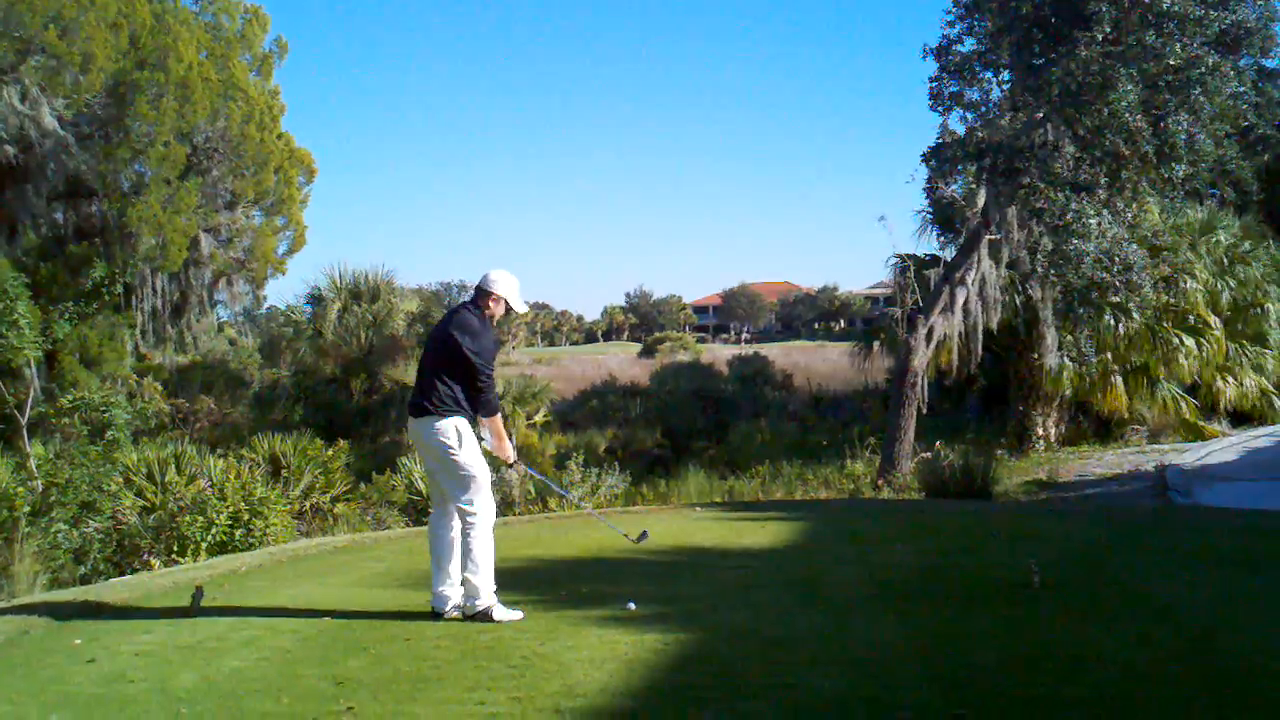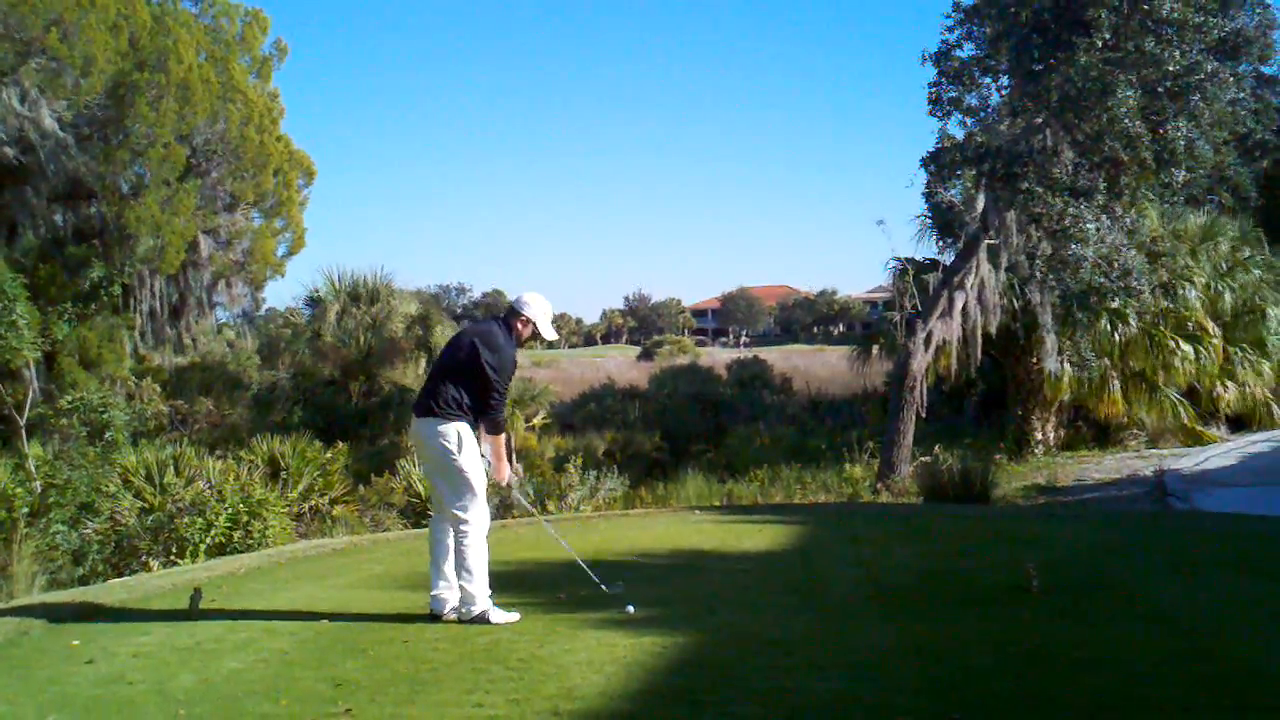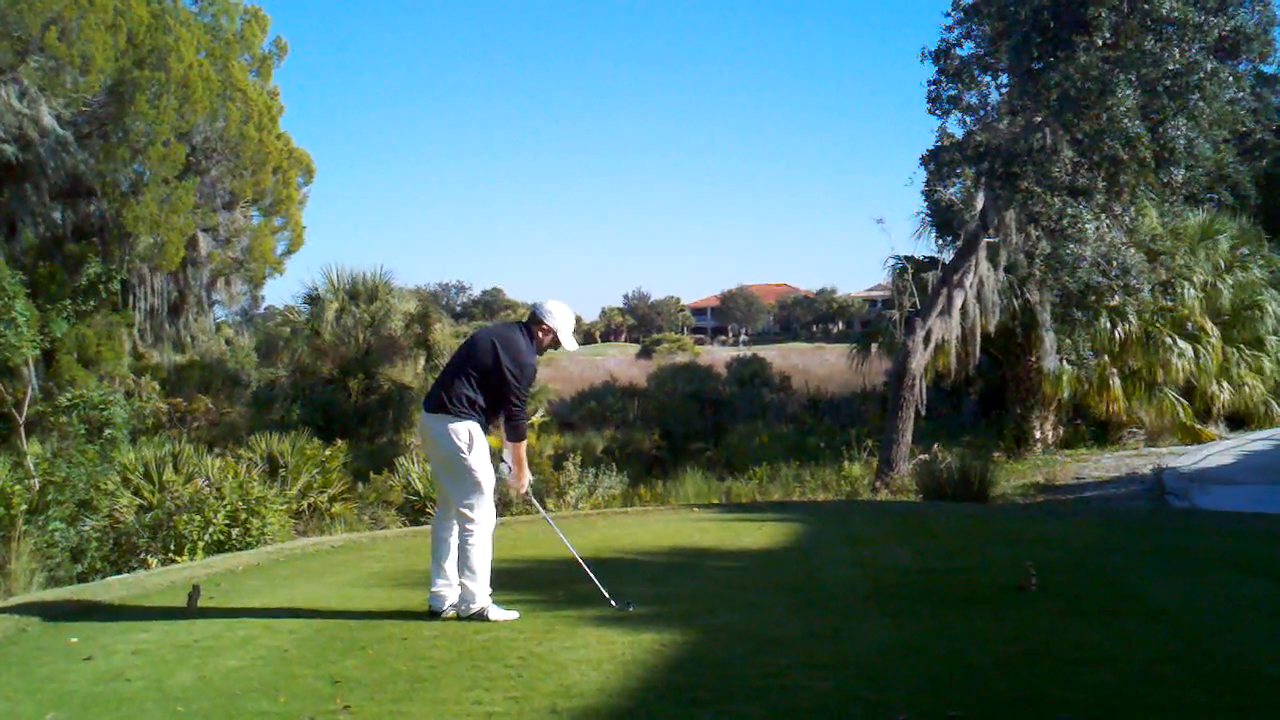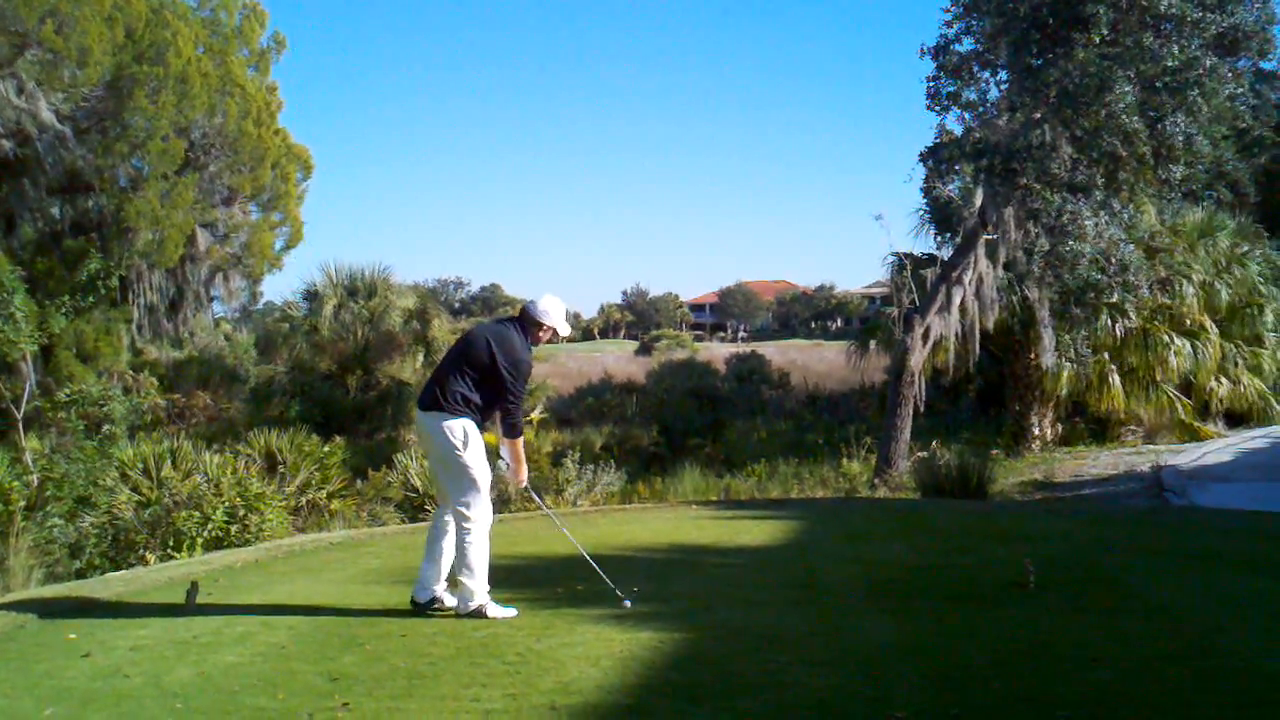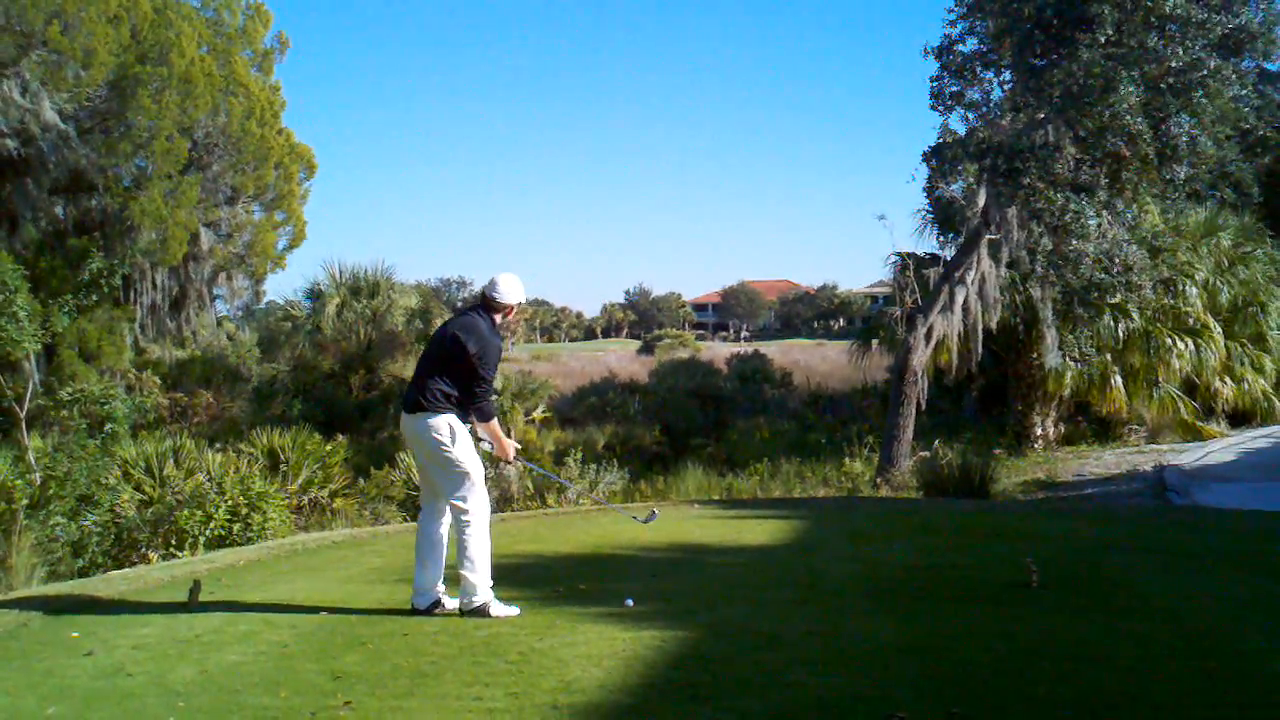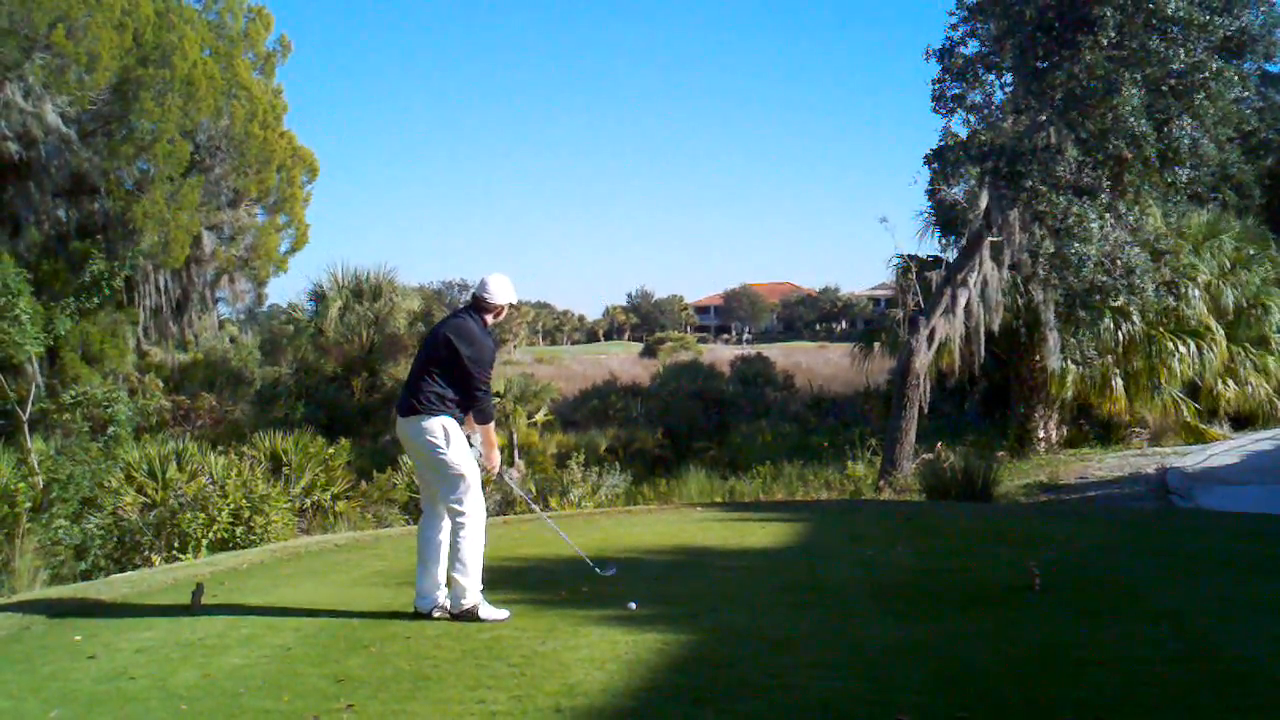
dt=0.5s
person 1, frame 1
left shoulder: (455, 319)
right shoulder: (477, 331)
right elbow: (484, 393)
left wrist: (489, 434)
right wrist: (501, 440)
left hip: (424, 422)
right hip: (447, 424)
left knee: (445, 511)
right knee: (479, 511)
left ankle: (446, 599)
right ankle: (480, 601)
person 1, frame 2
left shoulder: (482, 331)
right shoulder: (500, 348)
right elbow: (494, 410)
left wrist: (491, 451)
right wrist: (500, 461)
left hip: (427, 424)
right hip: (448, 428)
left knee: (446, 516)
right knee: (472, 518)
left ankle: (444, 602)
right ankle: (474, 606)
person 1, frame 3
left shoulder: (501, 333)
right shoulder: (522, 356)
right elbow: (515, 417)
left wrist: (509, 455)
right wrist: (521, 469)
left hip: (434, 420)
right hip: (457, 426)
left knee: (449, 512)
right knee: (477, 516)
left ankle: (443, 598)
right ankle: (475, 603)
person 1, frame 4
left shoulder: (495, 330)
right shoulder: (516, 353)
right elbow: (512, 413)
left wrist: (505, 449)
right wrist: (518, 463)
left hip: (430, 416)
right hip: (453, 423)
left knee: (449, 508)
right knee: (474, 513)
left ankle: (427, 592)
right ankle: (473, 600)
person 1, frame 5
left shoulder: (461, 322)
right shoulder: (486, 338)
right elbow: (481, 400)
left wrist: (489, 435)
right wrist: (501, 442)
left hip: (416, 418)
right hip: (439, 421)
left knee: (435, 508)
right knee: (473, 508)
left ankle: (427, 596)
right ankle: (478, 597)
person 1, frame 6
left shoulder: (453, 324)
right shoulder: (479, 340)
right elbow: (481, 399)
left wrist: (470, 429)
right wrist: (491, 448)
left hip: (412, 420)
right hip: (435, 423)
left knee: (436, 511)
right knee: (469, 510)
left ankle: (430, 599)
right ankle: (467, 601)
